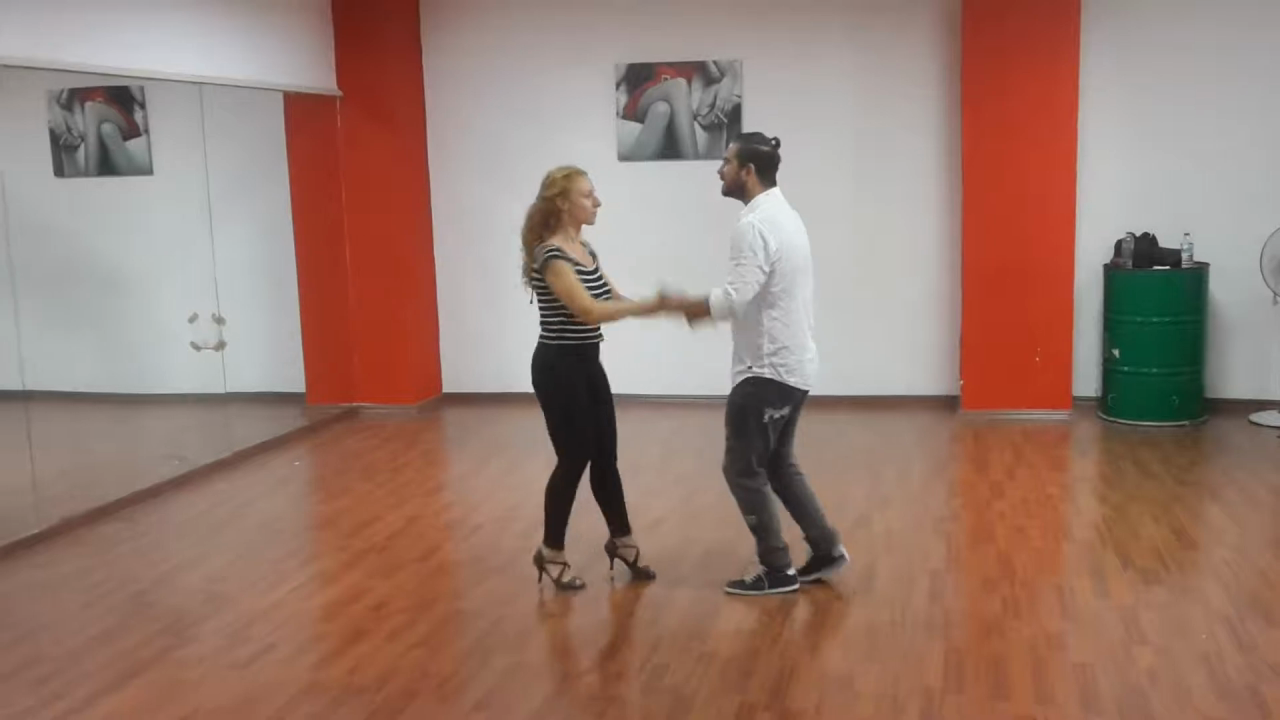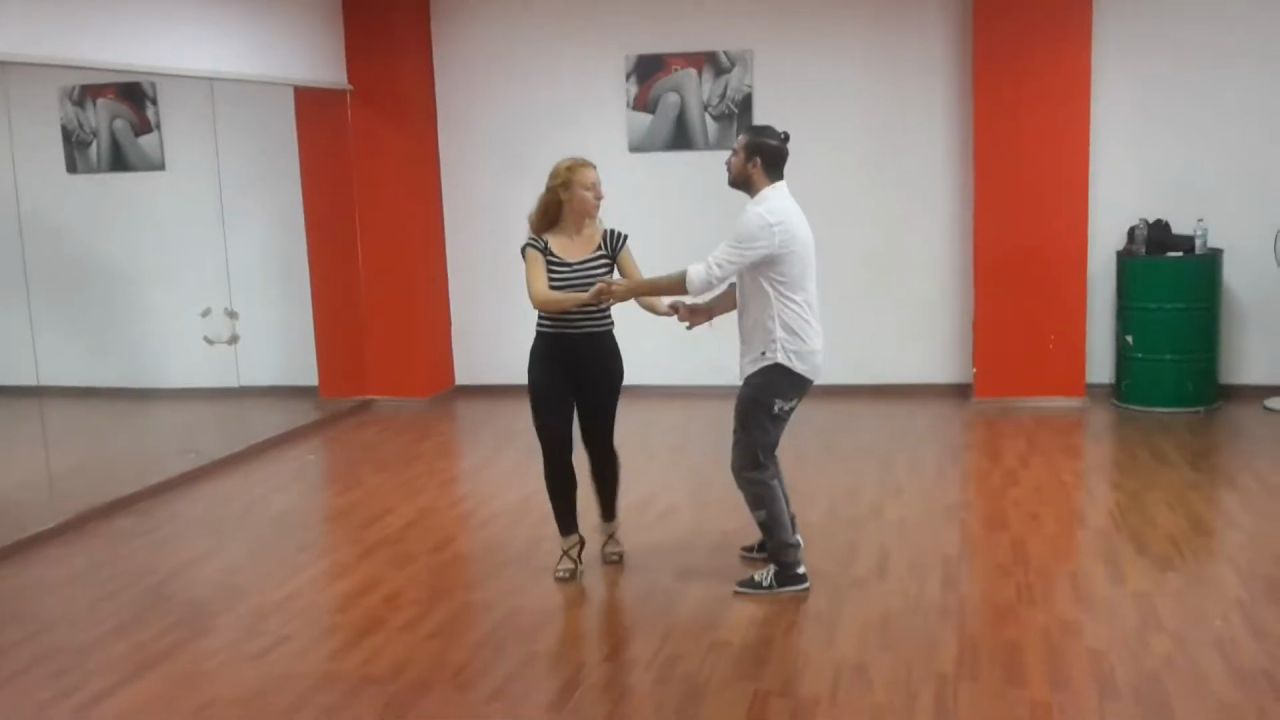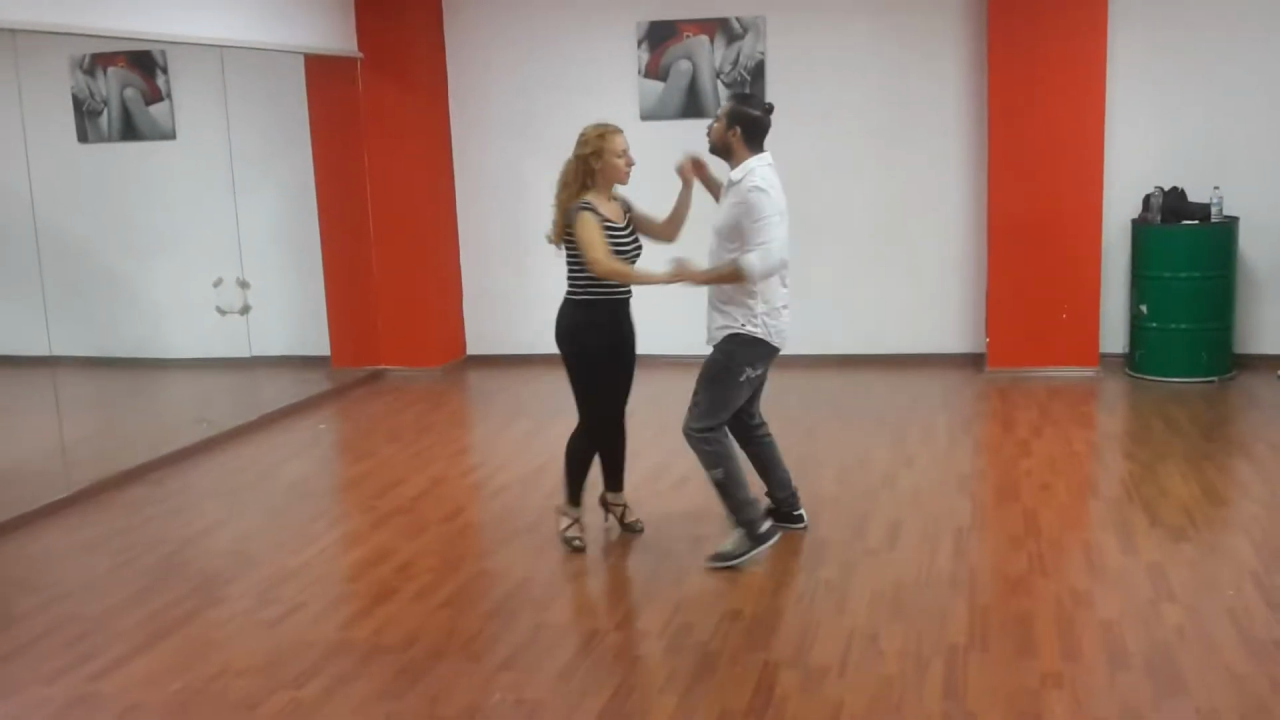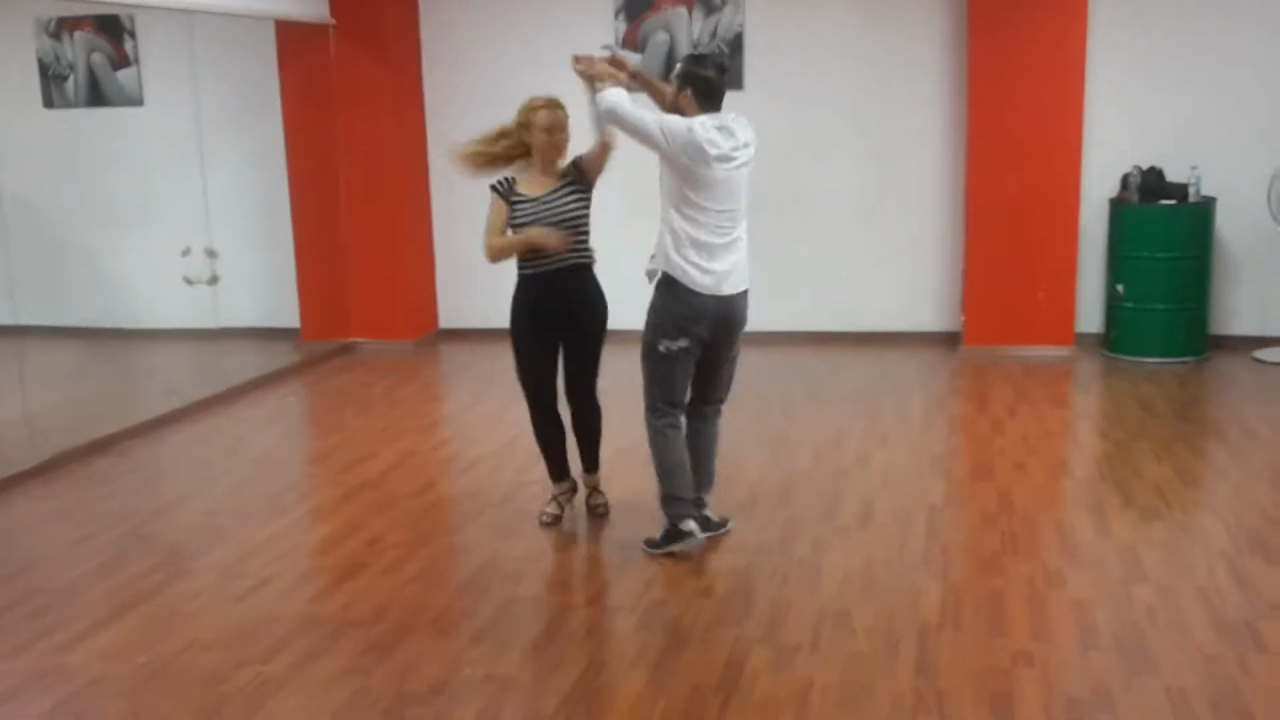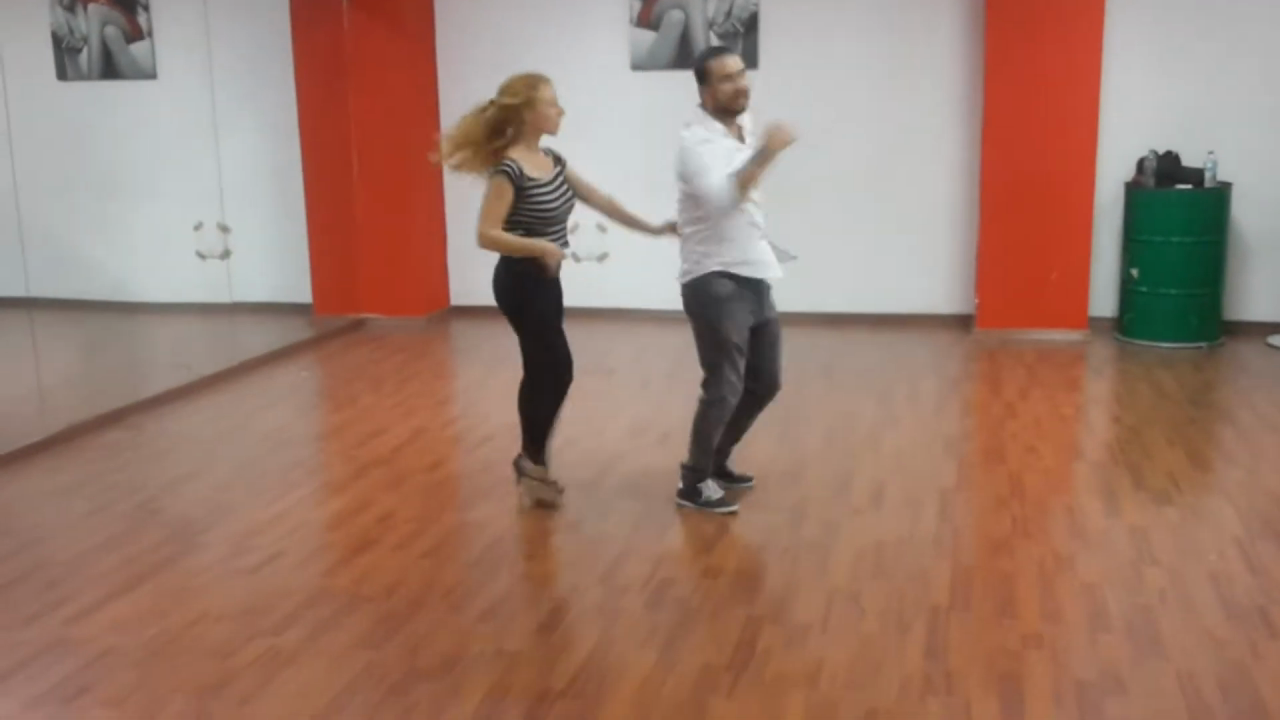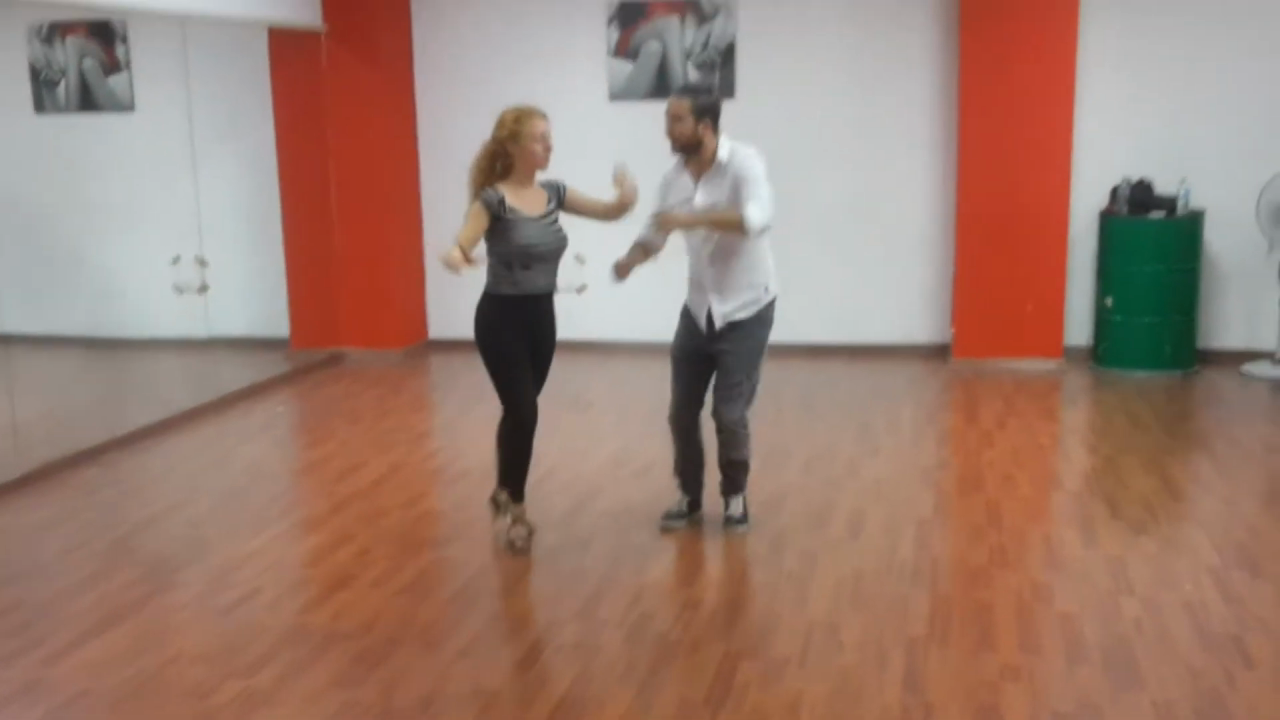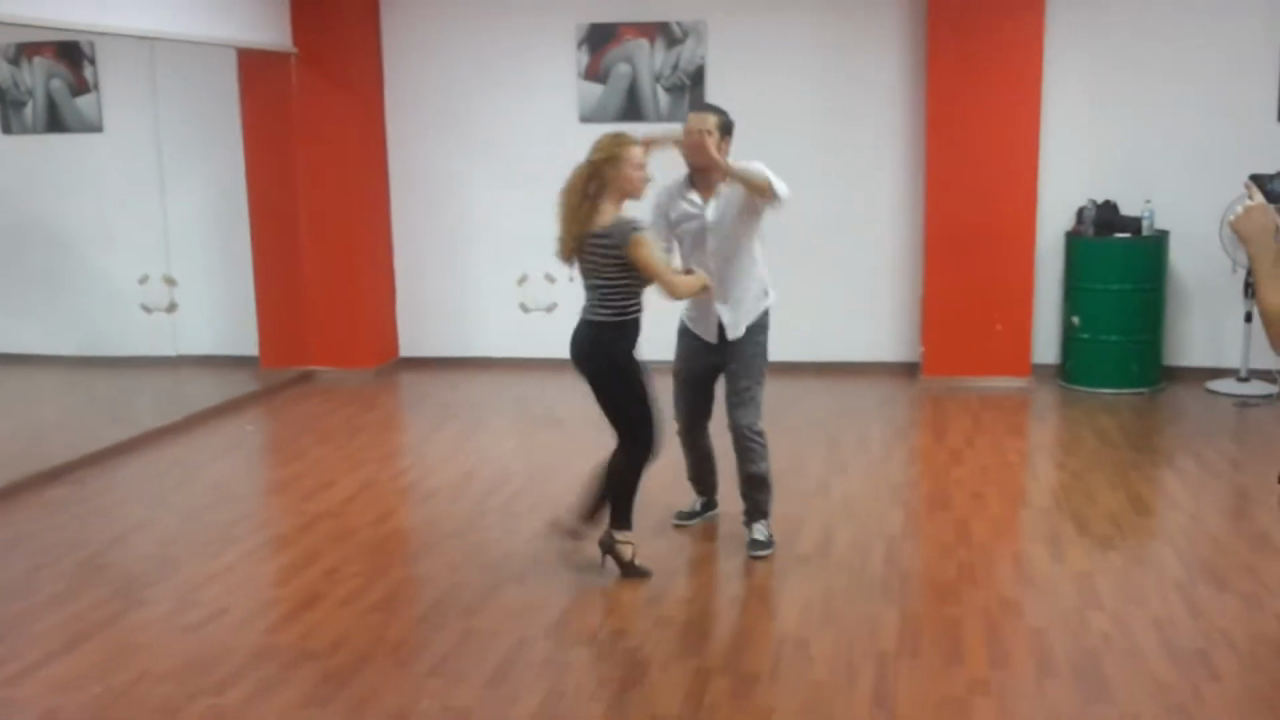
dt=0.7s
person 1, frame 1
left shoulder: (753, 225)
right shoulder: (783, 216)
left elbow: (732, 303)
left wrist: (689, 306)
right wrist: (706, 307)
left hip: (768, 370)
right hip: (793, 365)
left knee: (743, 470)
right knee: (776, 462)
left ankle: (778, 571)
right ankle: (825, 549)
person 1, frame 2
left shoulder: (764, 217)
right shoulder: (777, 209)
left elbow: (707, 274)
left wrist: (636, 287)
right wrist: (706, 311)
left hip: (781, 360)
right hip: (789, 355)
left knee: (751, 464)
right knee: (760, 454)
left ankle: (788, 568)
right ankle: (782, 536)
person 1, frame 3
left shoulder: (756, 188)
right shoulder: (747, 175)
left elbow: (760, 264)
left wrist: (704, 275)
right wrist: (706, 180)
left hip: (749, 330)
right hip: (746, 326)
left knee: (702, 427)
right knee: (745, 421)
left ankle: (754, 526)
right ankle: (788, 507)
person 1, frame 4
left shoulder: (685, 138)
right shoulder: (741, 133)
left elbow: (614, 108)
right elbow: (685, 114)
left wrist: (603, 76)
right wrist: (637, 75)
left hip: (682, 293)
right hip: (732, 296)
left knee: (664, 410)
right knee: (708, 405)
left ankle: (681, 520)
right ankle: (698, 509)
person 1, frame 5
left shoulder: (746, 130)
right shoulder: (697, 141)
right elbow: (722, 198)
right wrist: (766, 151)
left hip: (751, 276)
right hip: (714, 283)
left knee: (766, 380)
right knee: (724, 388)
left ankle: (714, 459)
right ankle: (695, 481)
person 1, frame 6
left shoulder: (743, 162)
right shoulder: (673, 180)
left elbow: (758, 217)
right elbow: (654, 236)
left wrist: (692, 220)
right wrist: (630, 258)
left hip: (746, 311)
right hip: (698, 310)
left knee: (730, 412)
right knee: (682, 413)
left ankle: (734, 494)
right ankle: (690, 495)
person 1, frame 7
left shoulder: (745, 180)
right shoulder: (670, 196)
left elbow: (777, 193)
left wrist: (722, 168)
left hip: (745, 322)
right hip: (697, 323)
left knee: (745, 423)
right knee: (690, 422)
left ankle: (758, 518)
right ankle: (705, 495)
person 2, frame 1
left shoulder: (584, 250)
right shoulder: (551, 257)
left elbow: (609, 300)
right elbow: (589, 311)
left wrist: (653, 304)
right wrist: (645, 308)
left hip: (584, 365)
right hip: (559, 368)
left knee: (605, 455)
right knee: (574, 459)
left ankle: (622, 543)
right ankle: (551, 554)
person 2, frame 2
left shoulder: (612, 239)
right shoulder: (538, 244)
right elbow: (541, 298)
left wrist: (668, 308)
right wrist: (585, 297)
left hip: (599, 352)
right hip: (551, 356)
left knee: (600, 445)
right knee: (556, 450)
left ankle: (609, 527)
right ankle: (569, 540)
person 2, frame 3
left shoulder: (622, 206)
right shoulder: (580, 208)
left elbow: (666, 232)
right elbow: (604, 267)
left wrist: (686, 186)
right wrist: (664, 277)
left hip: (617, 320)
right hip: (582, 322)
left knee: (612, 416)
right knee: (594, 420)
left ankle: (614, 495)
right ankle: (571, 508)
person 2, frame 4
left shoulder: (580, 174)
right shoulder: (507, 187)
left elbow: (607, 140)
right elbow: (492, 250)
right wrist: (529, 236)
left hip: (582, 295)
right hip: (533, 300)
left knee: (582, 395)
right knee: (540, 400)
left ankle: (592, 480)
right ankle: (561, 485)
person 2, frame 5
left shoulder: (552, 162)
right shoulder: (508, 170)
left elbow: (597, 199)
right elbow: (486, 234)
left wrist: (649, 227)
right wrist: (538, 248)
left hip: (544, 281)
right hip: (521, 283)
left knee: (543, 373)
right knee: (556, 374)
left ankle: (531, 459)
right ankle: (532, 468)
person 2, frame 6
left shoulder: (553, 193)
right shoulder: (492, 200)
left elbow: (609, 211)
right elbow: (460, 247)
left wrist: (626, 197)
right wrist: (457, 259)
left hip: (541, 315)
right hip: (502, 318)
left knee: (520, 413)
right knee: (522, 412)
left ankle: (507, 493)
right ankle: (514, 505)
person 2, frame 7
left shoulder: (592, 217)
right shoulder: (626, 228)
left elbow: (602, 159)
right elbow: (676, 286)
left wrist: (637, 149)
right wrist: (699, 279)
left hip: (594, 342)
right hip: (612, 347)
left knee: (633, 441)
right knee: (639, 441)
left ankle: (616, 535)
right ankle: (585, 520)
